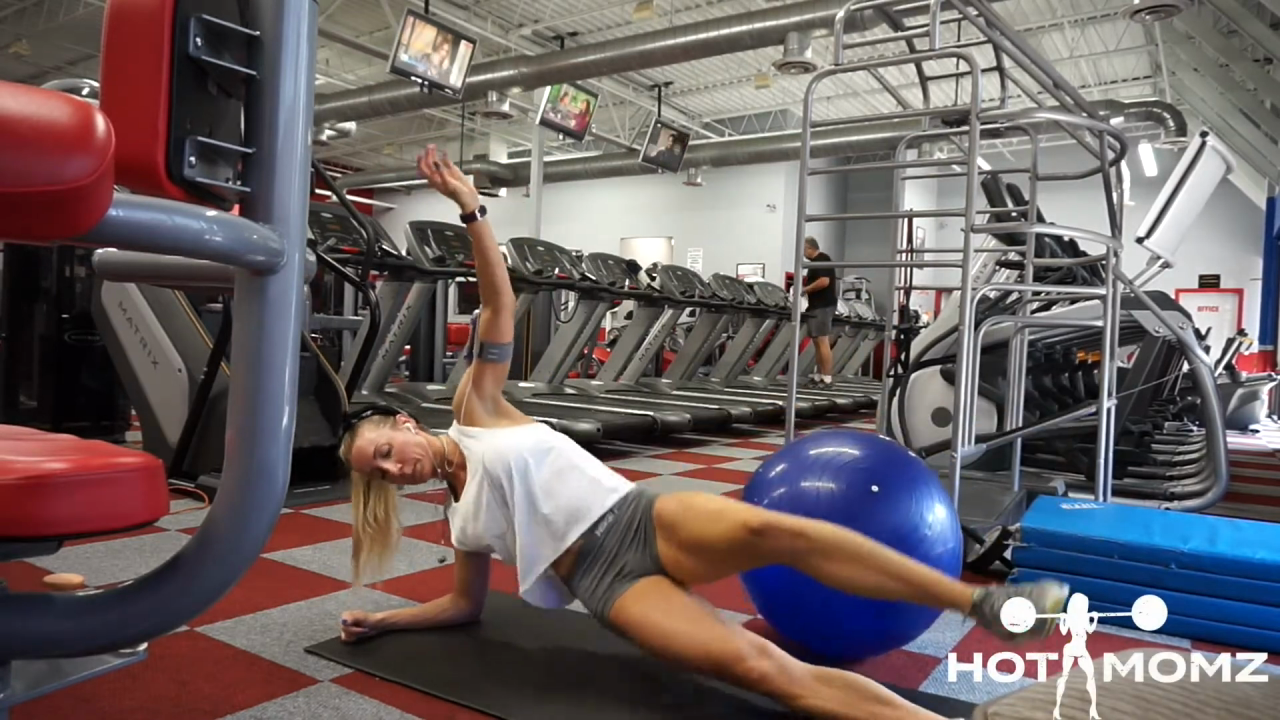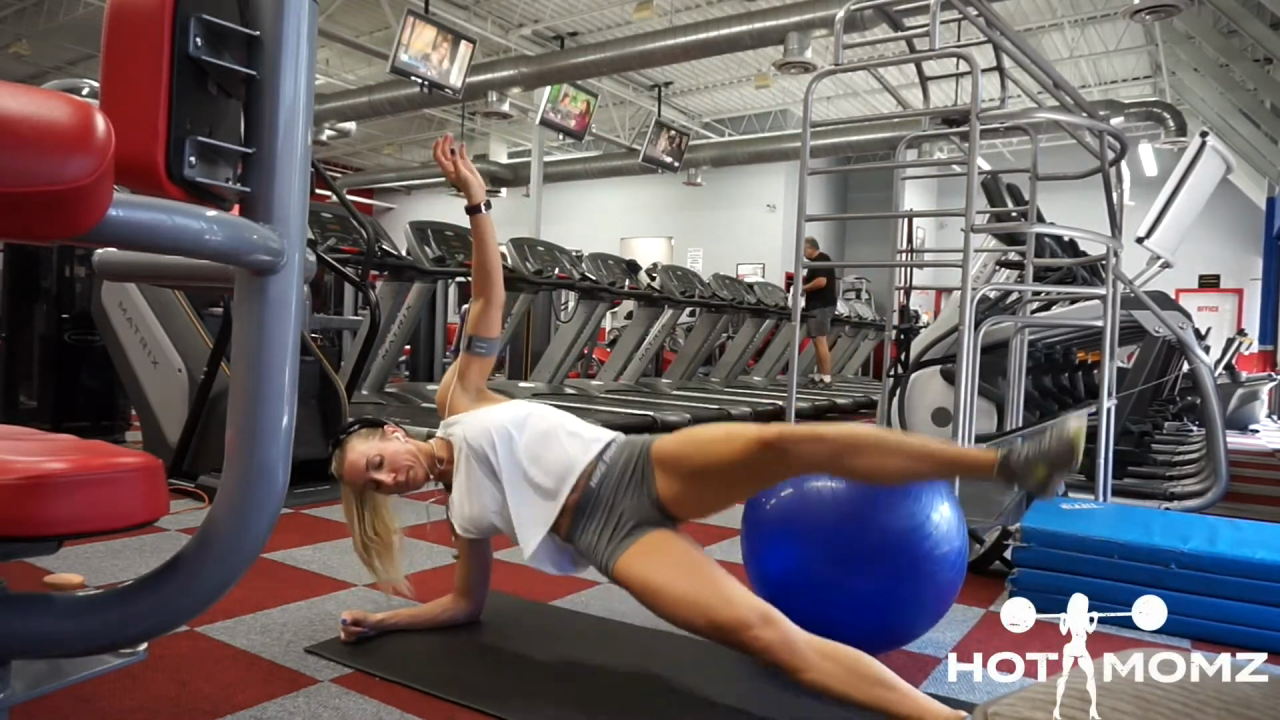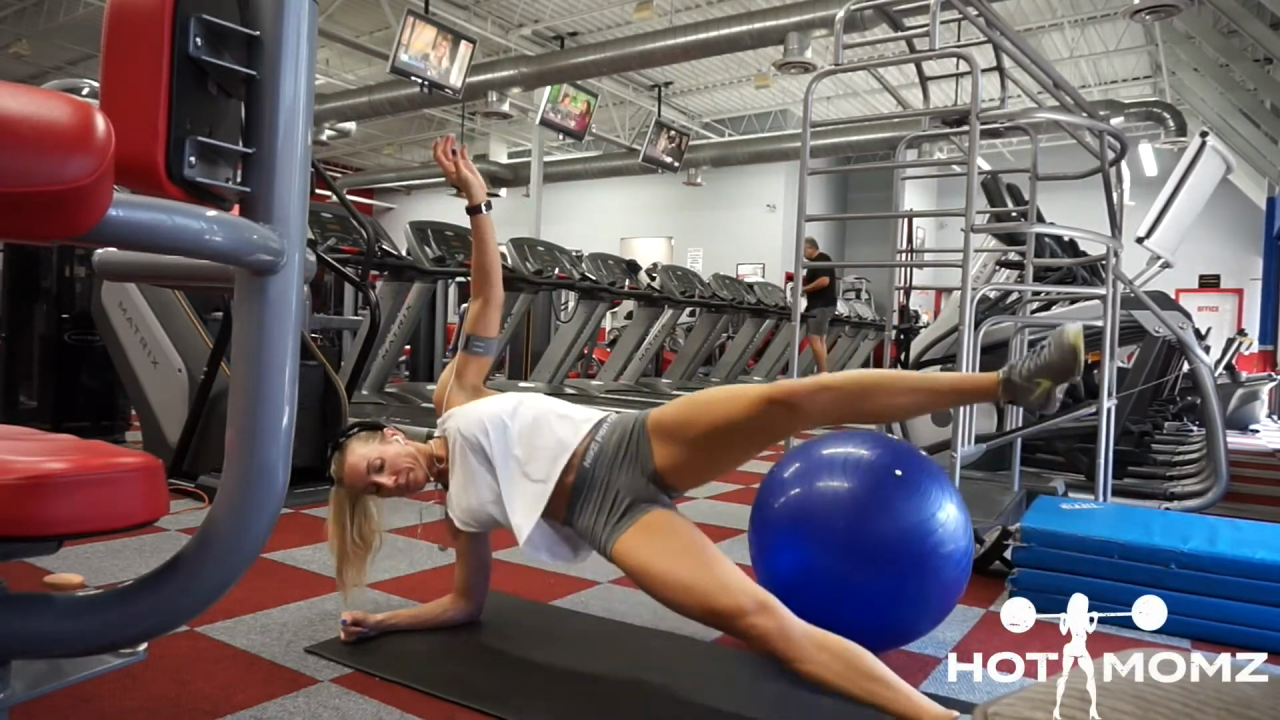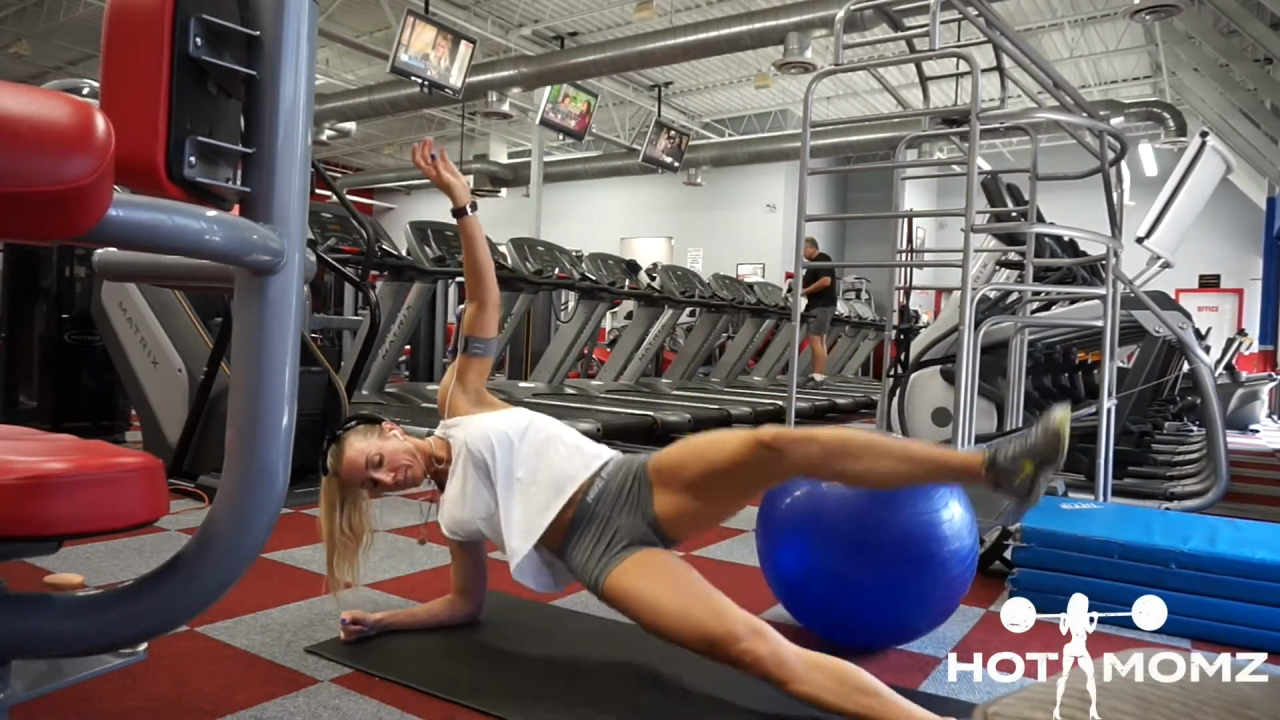
dt=0.2s
person 1, frame 1
left shoulder: (472, 406)
right shoulder: (460, 519)
left elbow: (500, 305)
right elbow: (465, 605)
left wrist: (470, 207)
right wrist: (381, 620)
left hip: (643, 517)
right hip: (612, 578)
left knee: (772, 532)
left ankle: (980, 600)
person 1, frame 2
left shoulder: (457, 397)
right shoulder: (459, 507)
left elbow: (490, 295)
right elbow: (467, 604)
left wrist: (474, 200)
right wrist: (380, 620)
left hip: (640, 466)
right hip: (615, 530)
left knee: (783, 444)
right knee: (767, 635)
left ankle: (1007, 463)
person 1, frame 3
left shoulder: (454, 394)
right shoulder: (457, 506)
left elbow: (489, 294)
right elbow: (467, 603)
left wrist: (474, 199)
right wrist: (379, 621)
left hip: (630, 448)
right hip: (611, 514)
left knee: (792, 397)
right knee: (761, 619)
left ankle: (1003, 383)
person 1, frame 4
left shoulder: (460, 400)
right shoulder: (452, 513)
left elbow: (486, 297)
right elbow: (465, 605)
left wrist: (461, 204)
right wrist: (382, 620)
left hip: (633, 487)
right hip: (602, 552)
left knee: (771, 445)
right knee: (753, 647)
left ankle: (993, 465)
